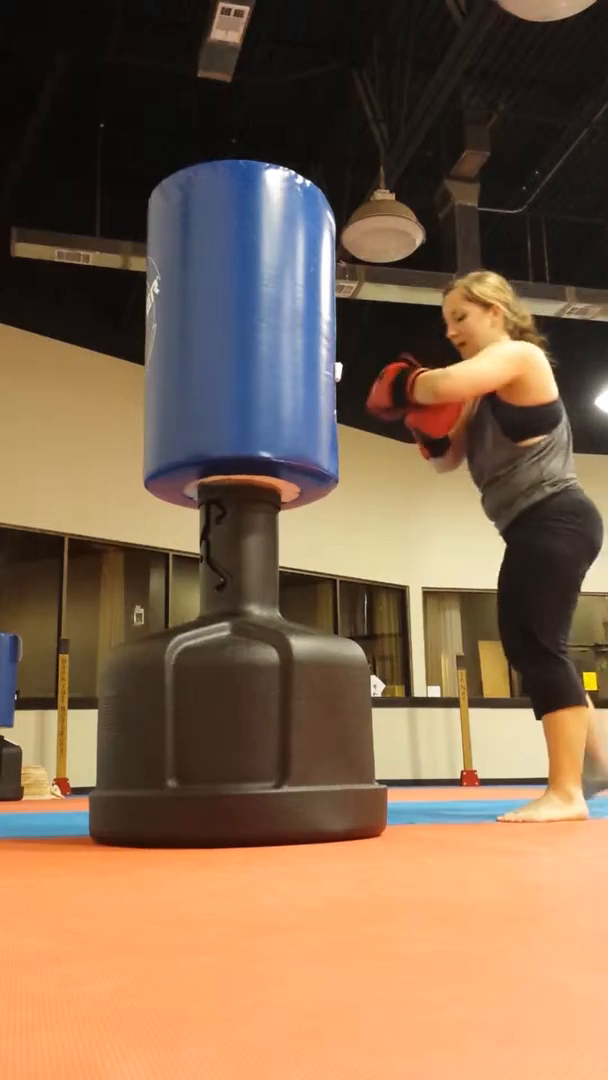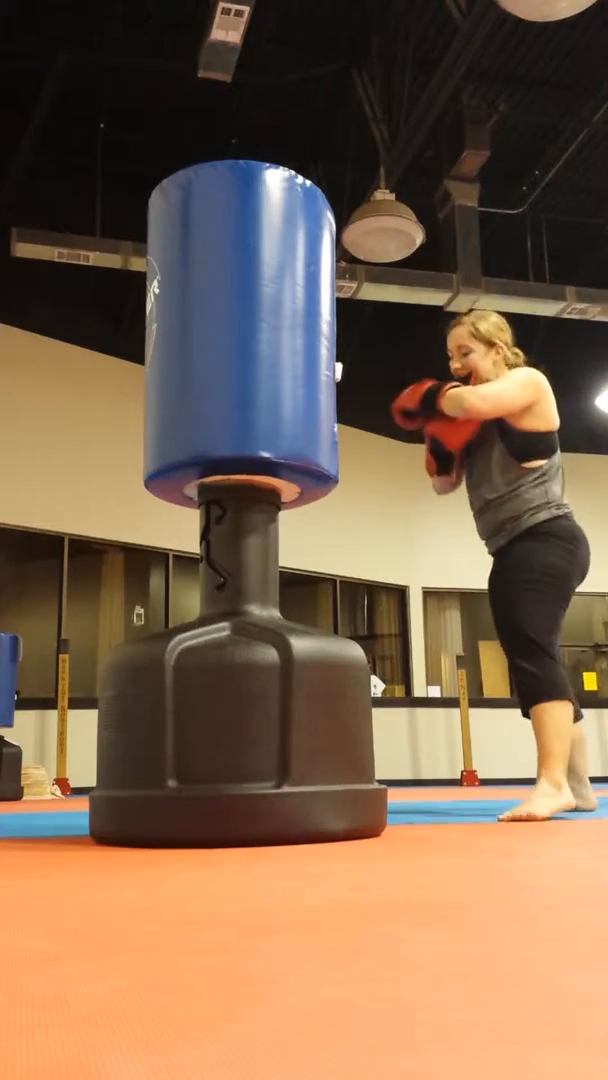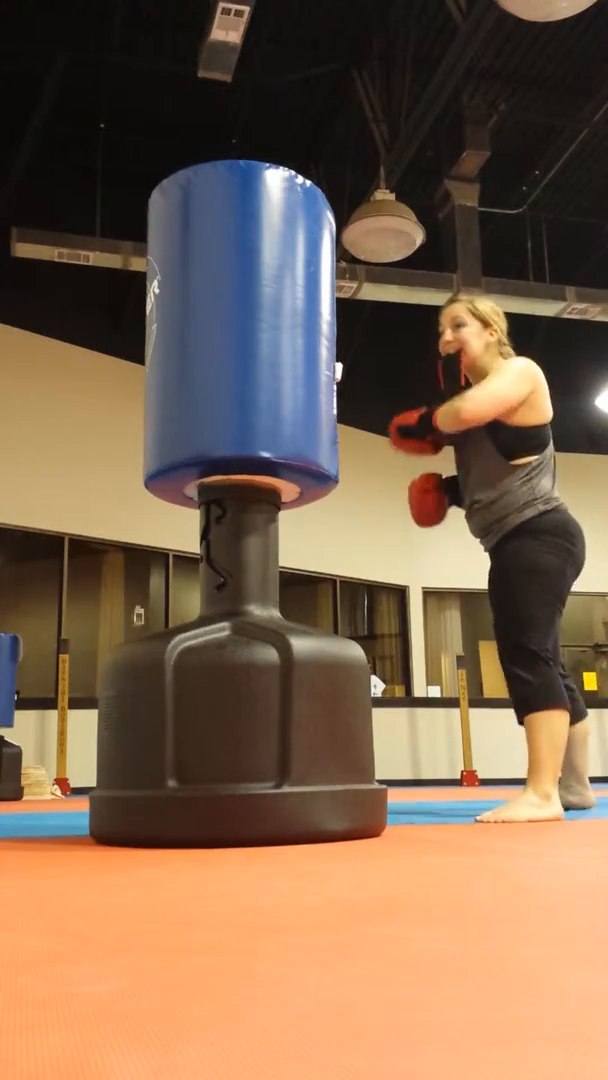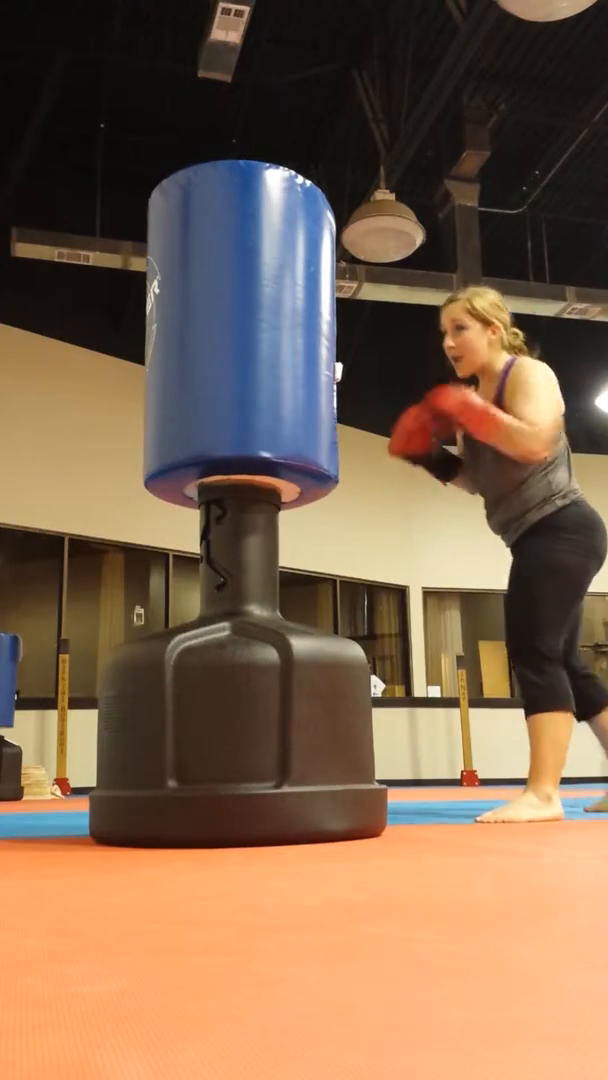
dt=0.4s
person 1, frame 1
left shoulder: (517, 355)
right shoulder: (485, 390)
left elbow: (445, 385)
right elbow: (448, 459)
left wrist: (399, 386)
right wrist: (428, 425)
left hip: (552, 523)
right hip: (538, 530)
left knee: (539, 648)
right knee: (528, 646)
person 1, frame 2
left shoulder: (527, 382)
right shoulder: (478, 421)
left elbow: (471, 401)
right elbow: (444, 484)
left wrist: (433, 397)
left hip: (546, 543)
right hip: (514, 550)
left knee: (530, 648)
right knee: (533, 654)
left ankle: (553, 783)
right ankle: (577, 784)
person 1, frame 3
left shoulder: (519, 371)
right shoulder: (475, 391)
left elbow: (469, 410)
left wrist: (422, 424)
right wrist: (448, 491)
left hip: (540, 537)
right hip: (513, 545)
left knee: (527, 653)
right knee: (542, 661)
left ankle: (542, 793)
right ankle: (577, 784)
person 1, frame 4
left shoulder: (529, 374)
right shoulder: (479, 393)
left elbow: (535, 445)
right elbow: (484, 477)
left wrist: (466, 409)
right wrist: (434, 457)
left hip: (560, 532)
right hip: (538, 540)
left knee: (533, 652)
right knee: (561, 660)
left ankle: (543, 793)
